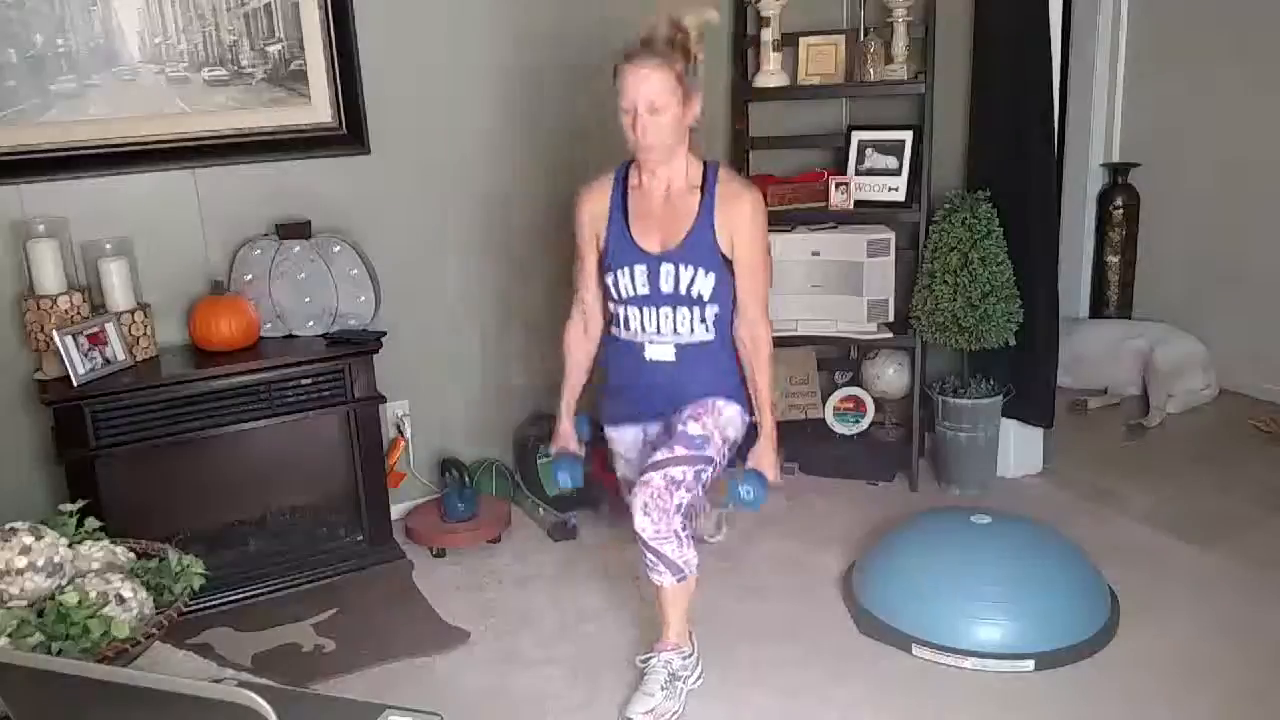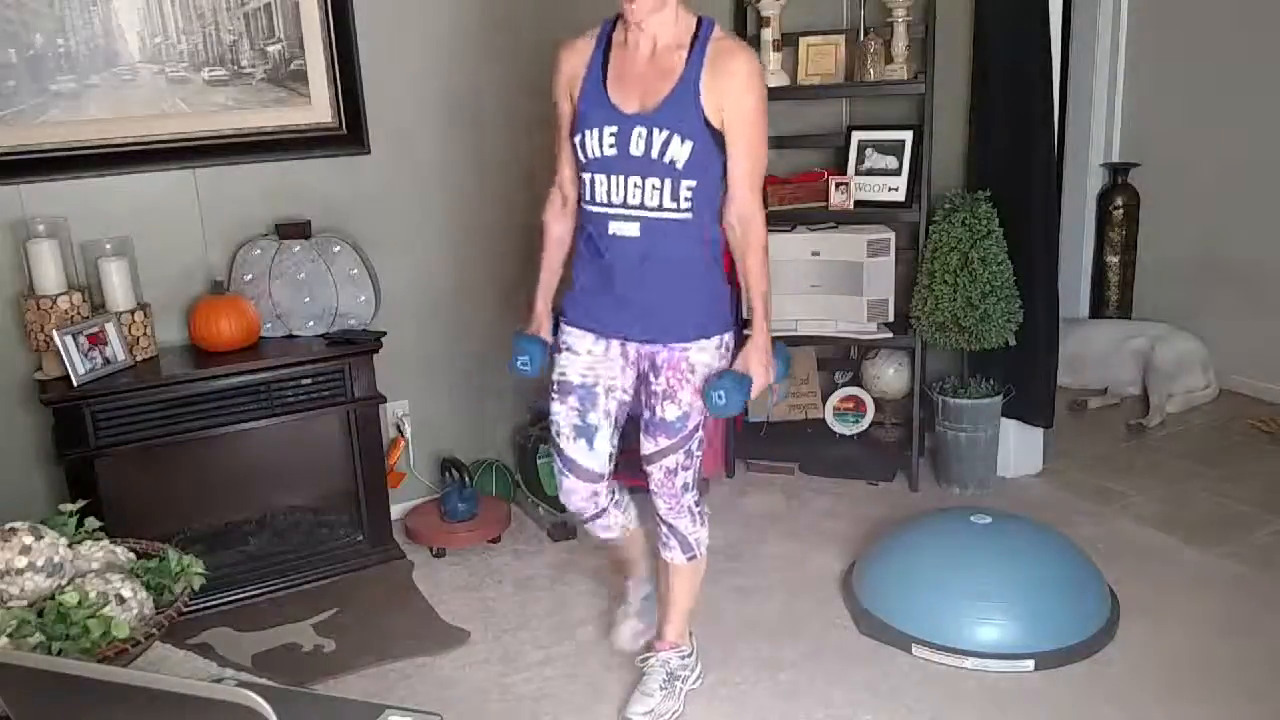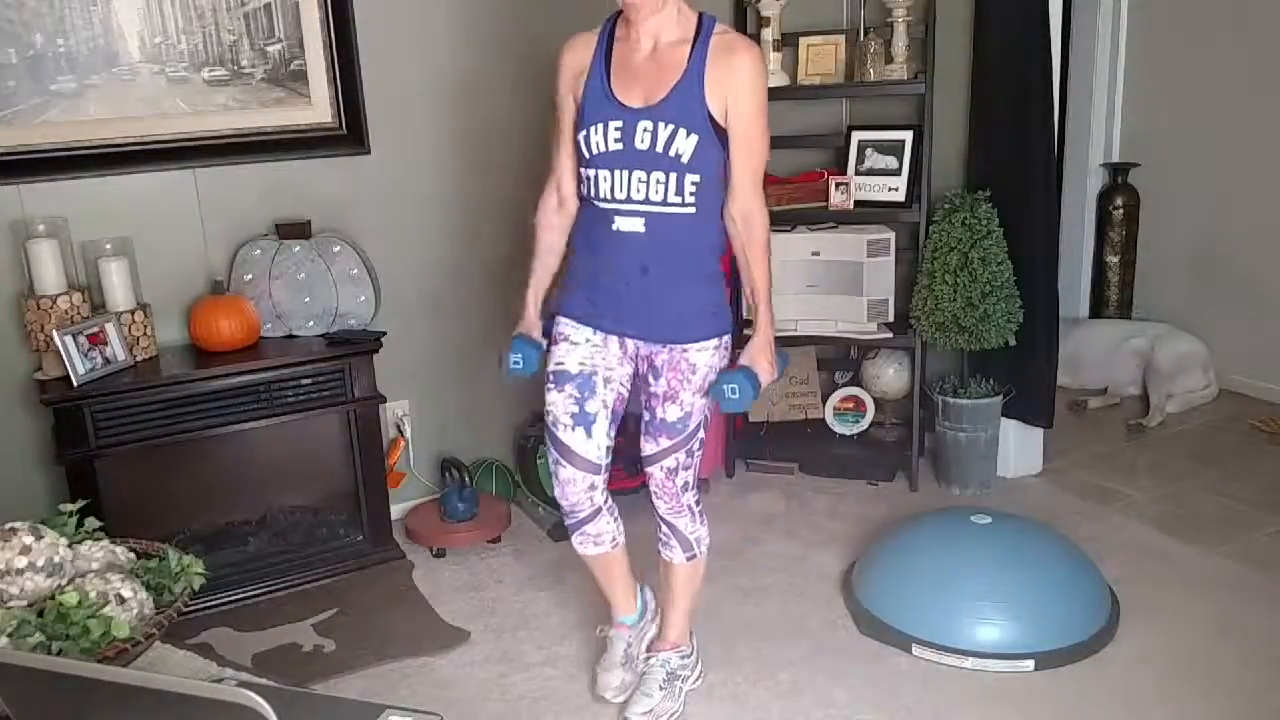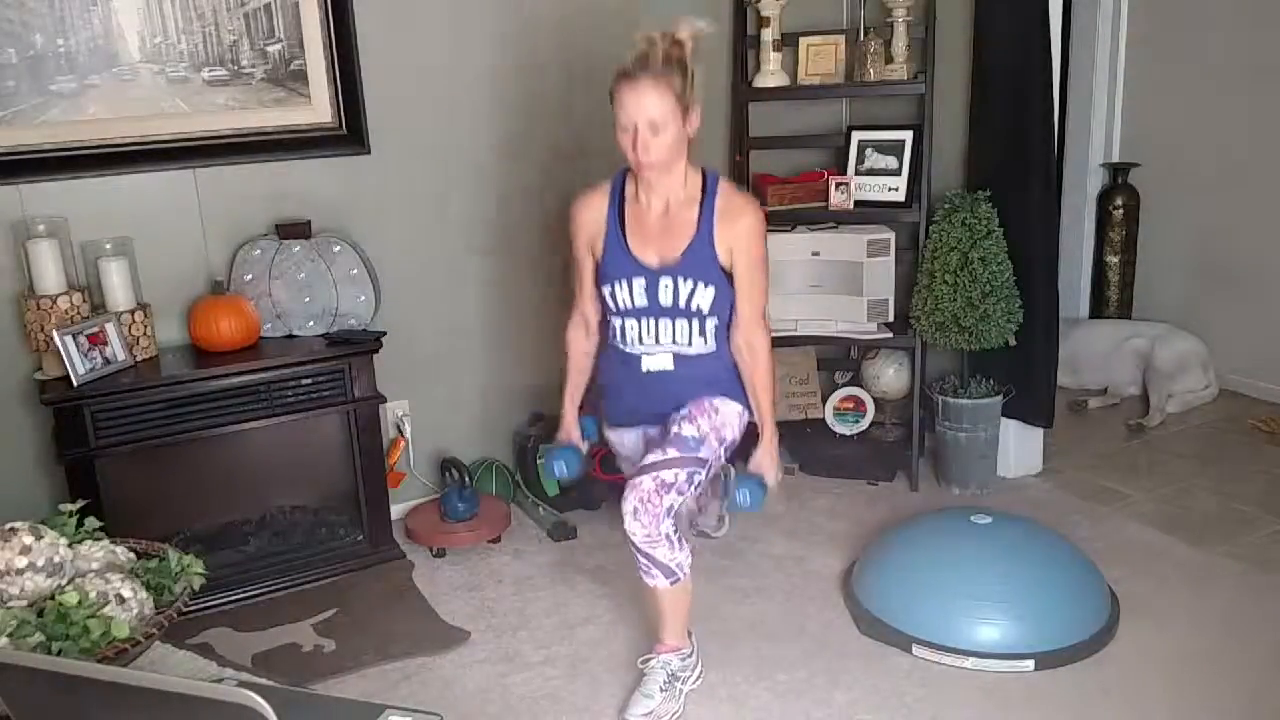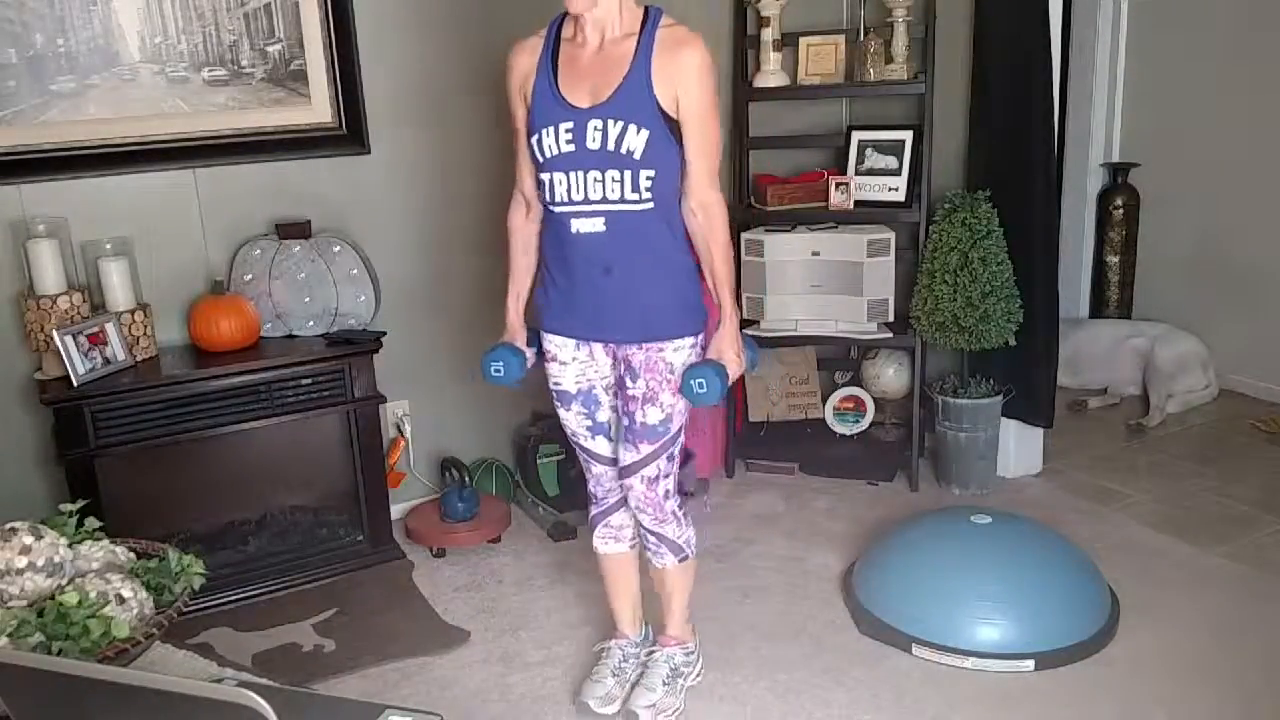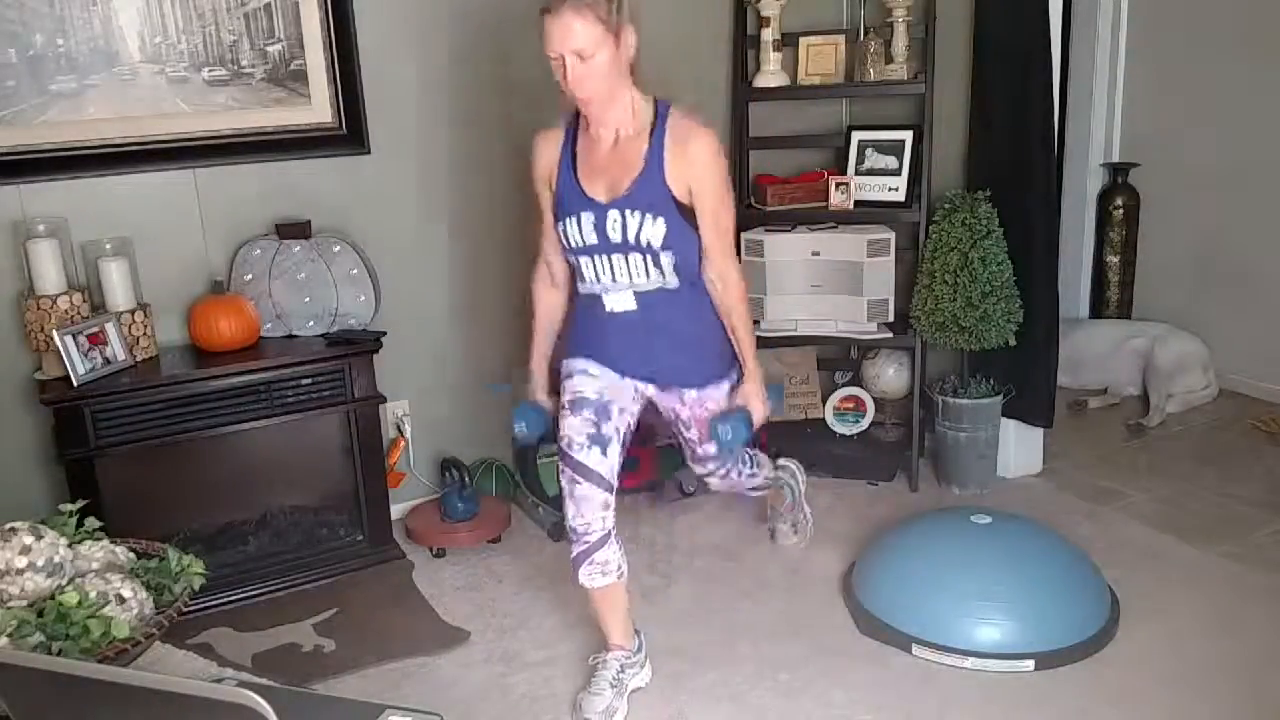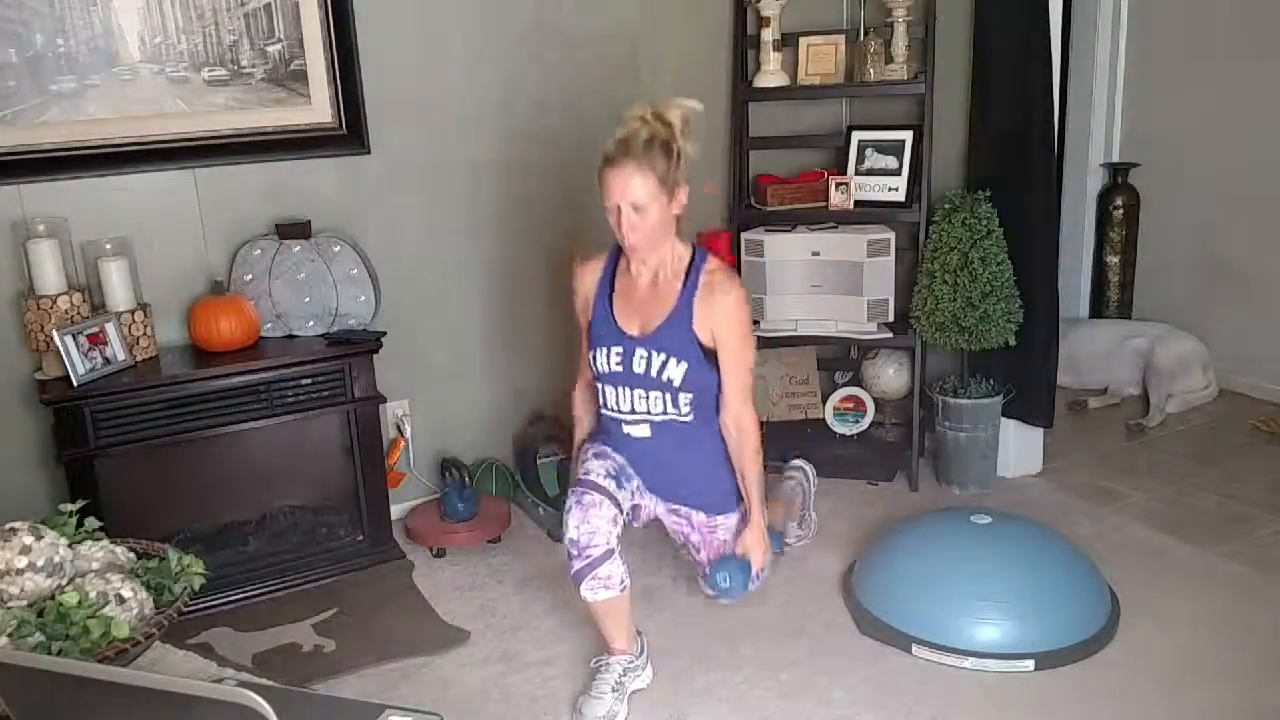
dt=0.5s
person 1, frame 1
left shoulder: (733, 204)
right shoulder: (600, 203)
left elbow: (752, 327)
right elbow: (586, 316)
left wrist: (767, 433)
right wrist: (565, 416)
left hip: (710, 395)
right hip: (629, 407)
left knee: (655, 502)
right knee: (654, 494)
left ankle: (676, 652)
right ankle: (692, 479)
person 1, frame 2
left shoulder: (727, 67)
right shoulder: (577, 61)
left elbow: (744, 212)
right elbow: (566, 196)
left wrist: (759, 335)
right wrist: (541, 304)
left hip: (687, 327)
right hip: (596, 317)
left knee: (667, 478)
right knee: (578, 481)
left ankle: (674, 649)
right ankle: (642, 571)
person 1, frame 3
left shoulder: (731, 60)
left elbow: (745, 205)
right elbow: (563, 193)
left wrist: (762, 328)
right wrist: (532, 302)
left hip: (686, 325)
right hip: (589, 315)
left knee: (670, 483)
right knee: (573, 484)
left ankle: (675, 647)
right ankle: (628, 613)
person 1, frame 4
left shoulder: (732, 217)
right shoulder: (593, 213)
left elbow: (751, 337)
right elbow: (586, 318)
left wrist: (768, 438)
right wrist: (569, 415)
left hip: (709, 399)
right hip: (630, 403)
left knee: (645, 509)
right knee: (655, 494)
left ankle: (675, 653)
right ankle: (700, 494)
person 1, frame 5
right shoulder: (530, 59)
left elbow: (703, 199)
right elbow: (528, 200)
left wrist: (729, 321)
right wrist: (514, 310)
left hip: (660, 320)
right hip: (569, 323)
left knee: (650, 488)
right knee: (603, 482)
left ankle: (677, 646)
right ankle: (626, 637)
person 1, frame 6
left shoulder: (689, 146)
right shoulder: (550, 152)
left elbow: (722, 267)
right elbow: (552, 269)
left wrist: (750, 371)
right wrist: (537, 368)
left hip: (688, 357)
right hip: (596, 360)
left knee: (720, 474)
right knee: (584, 507)
left ankle: (777, 481)
right ankle: (620, 653)
person 1, frame 7
left shoulder: (716, 293)
right shoulder: (590, 278)
left elbow: (738, 410)
right elbow: (588, 384)
left wrist: (756, 515)
right wrist: (573, 467)
left hip: (698, 473)
right hip: (617, 452)
right knee: (584, 529)
left ankle: (795, 487)
right ankle: (624, 658)
